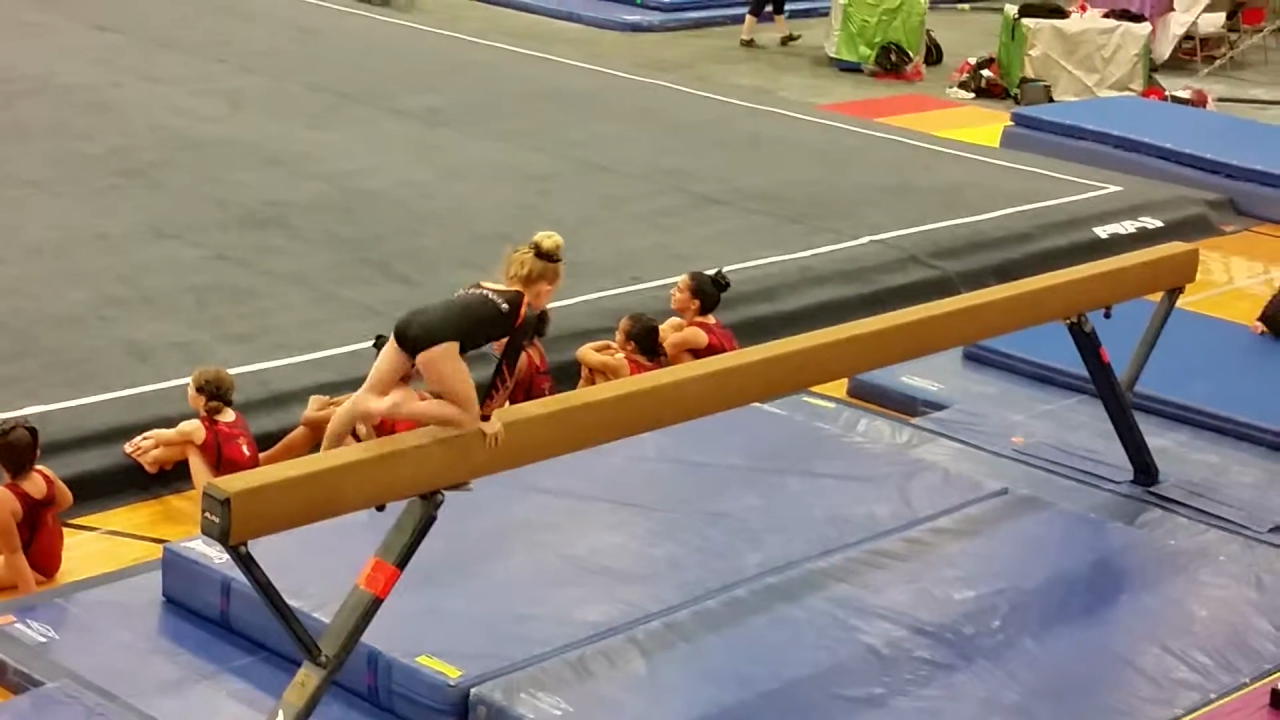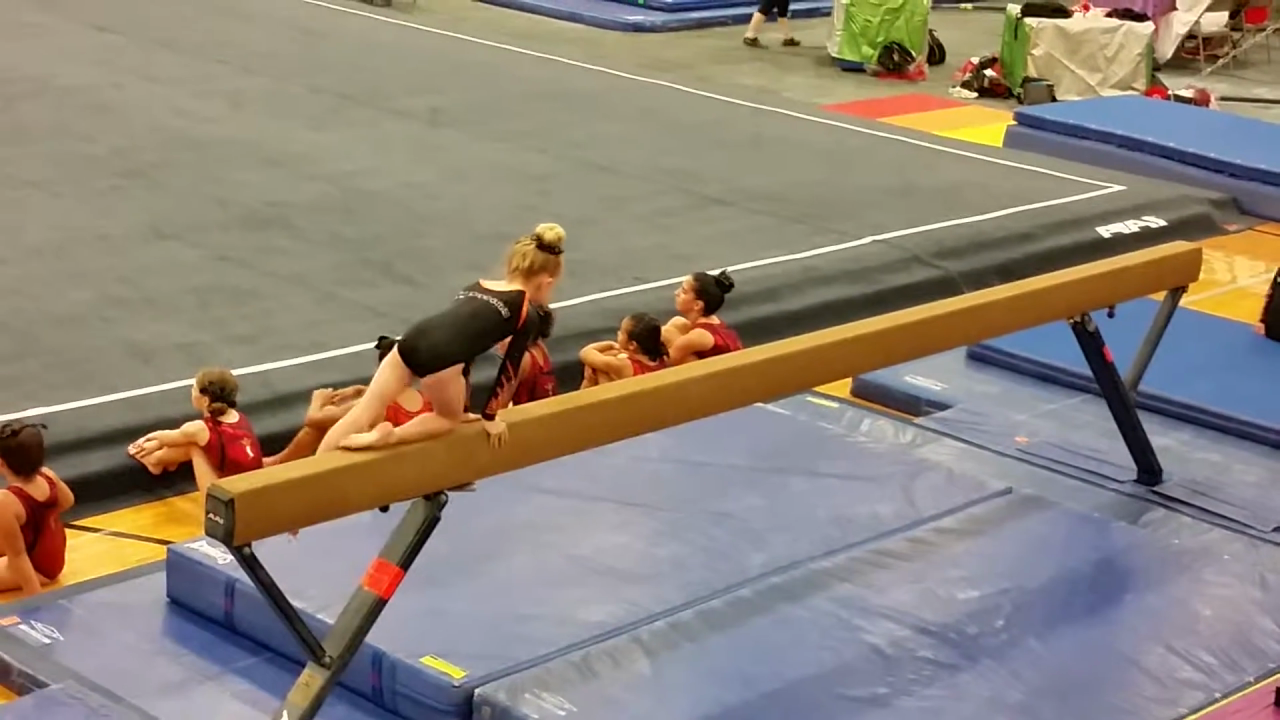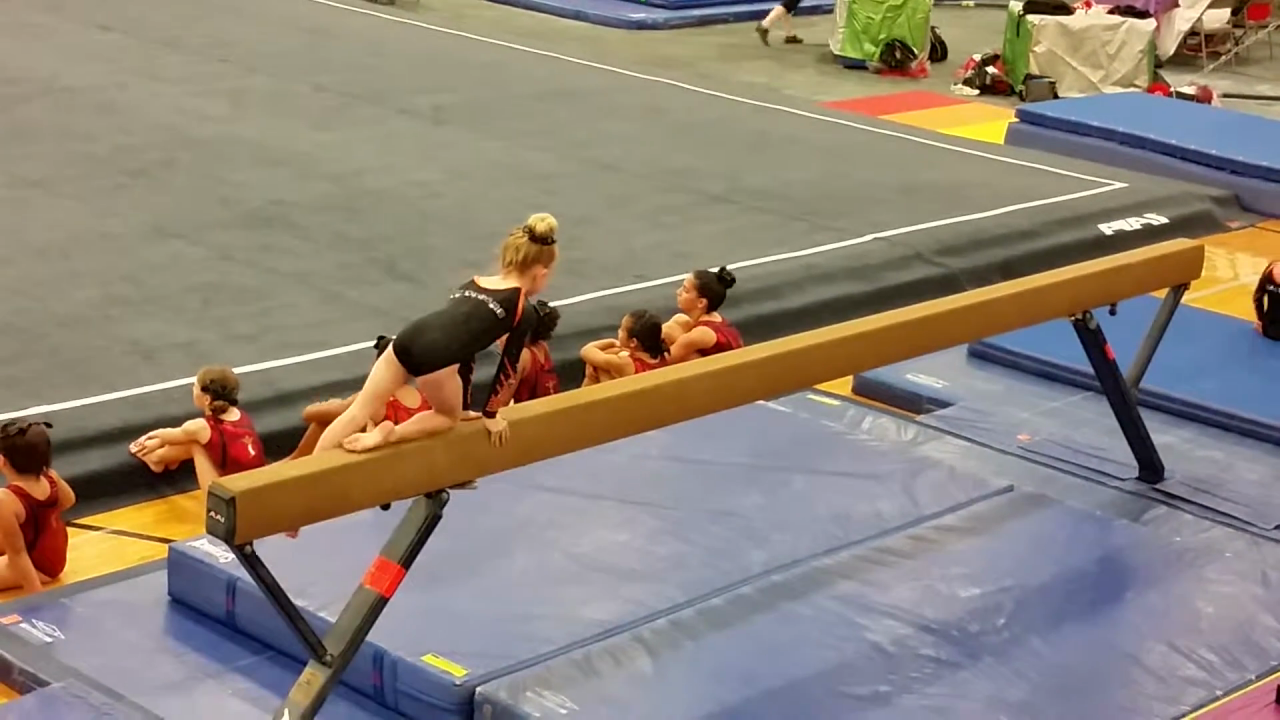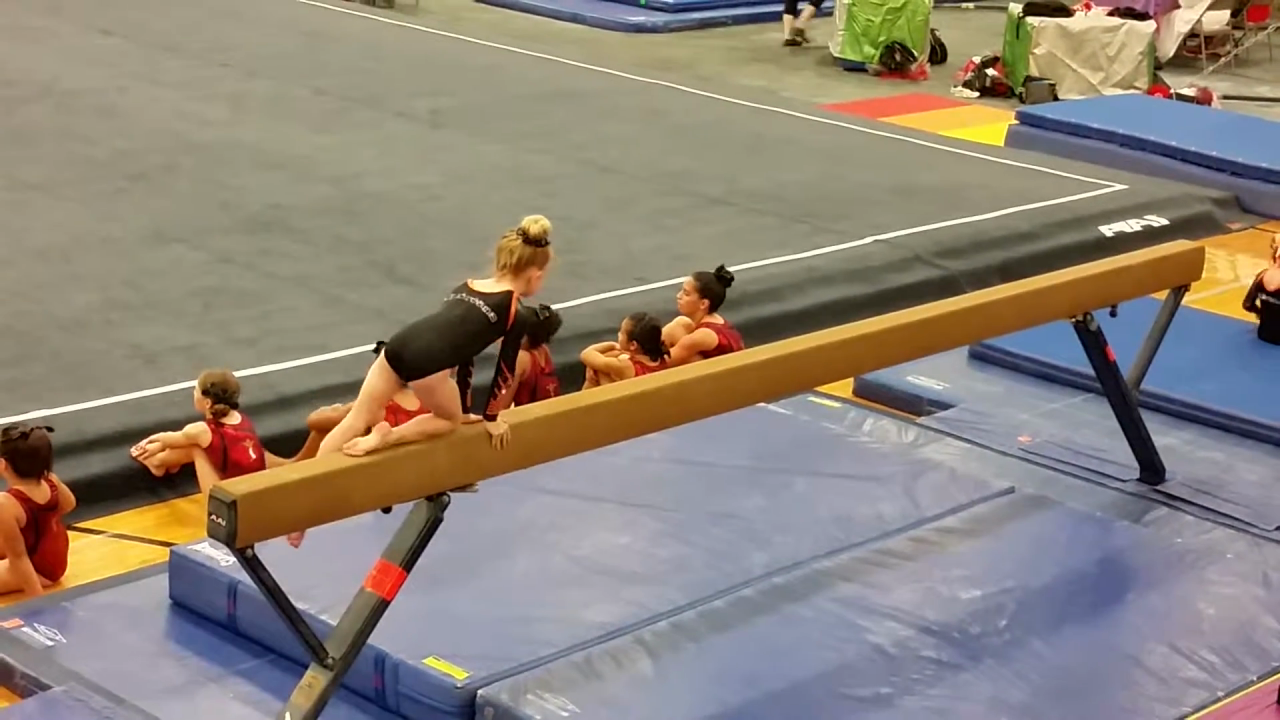
dt=0.2s
person 1, frame 1
left shoulder: (477, 289)
right shoulder: (523, 317)
right elbow: (505, 373)
right wrist: (485, 418)
left hip: (409, 324)
right hip: (435, 339)
left knee: (362, 399)
right knee: (467, 415)
right ankle: (397, 407)
person 1, frame 2
left shoulder: (475, 287)
right shoulder: (526, 317)
right elbow: (509, 372)
left wrist: (461, 409)
right wrist: (490, 417)
left hip: (412, 340)
right hip: (439, 357)
left knee: (363, 412)
right knee: (449, 418)
right ankle: (388, 436)
person 1, frame 3
left shoulder: (471, 284)
right shoulder: (523, 313)
right elbow: (507, 371)
left wrist: (464, 407)
right wrist: (490, 415)
left hip: (407, 340)
right hip: (434, 359)
left knee: (358, 412)
right knee: (448, 416)
right ankle: (387, 435)
person 1, frame 4
left shoulder: (467, 287)
right shoulder: (517, 316)
right elbow: (504, 372)
left wrist: (464, 409)
right wrist: (491, 419)
left hip: (399, 345)
right hip: (425, 362)
left knee: (355, 420)
right knee: (450, 419)
right ankle: (386, 436)
